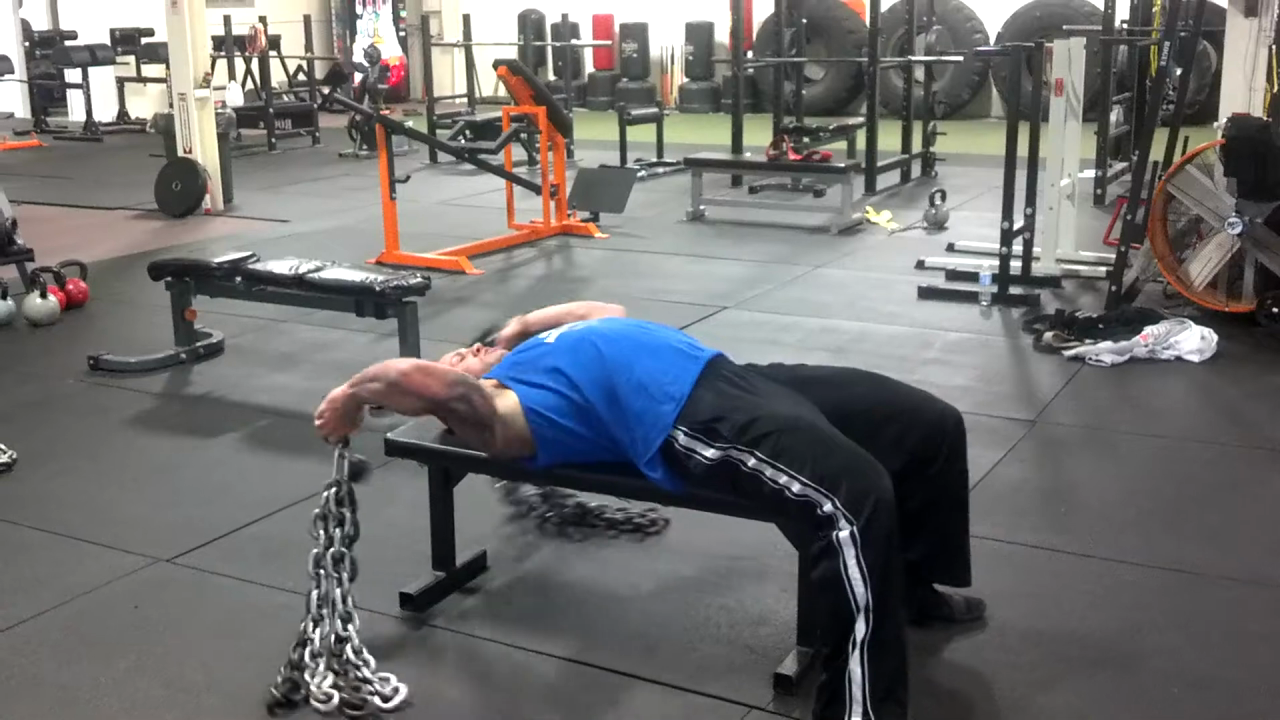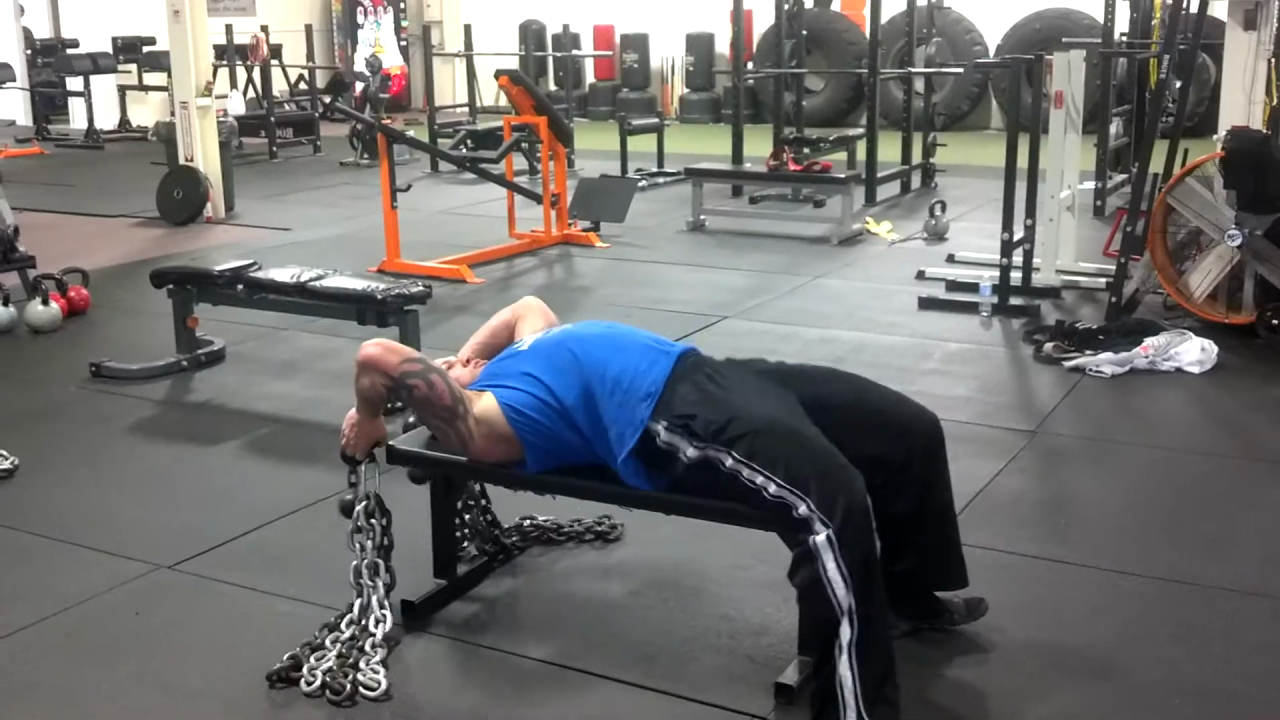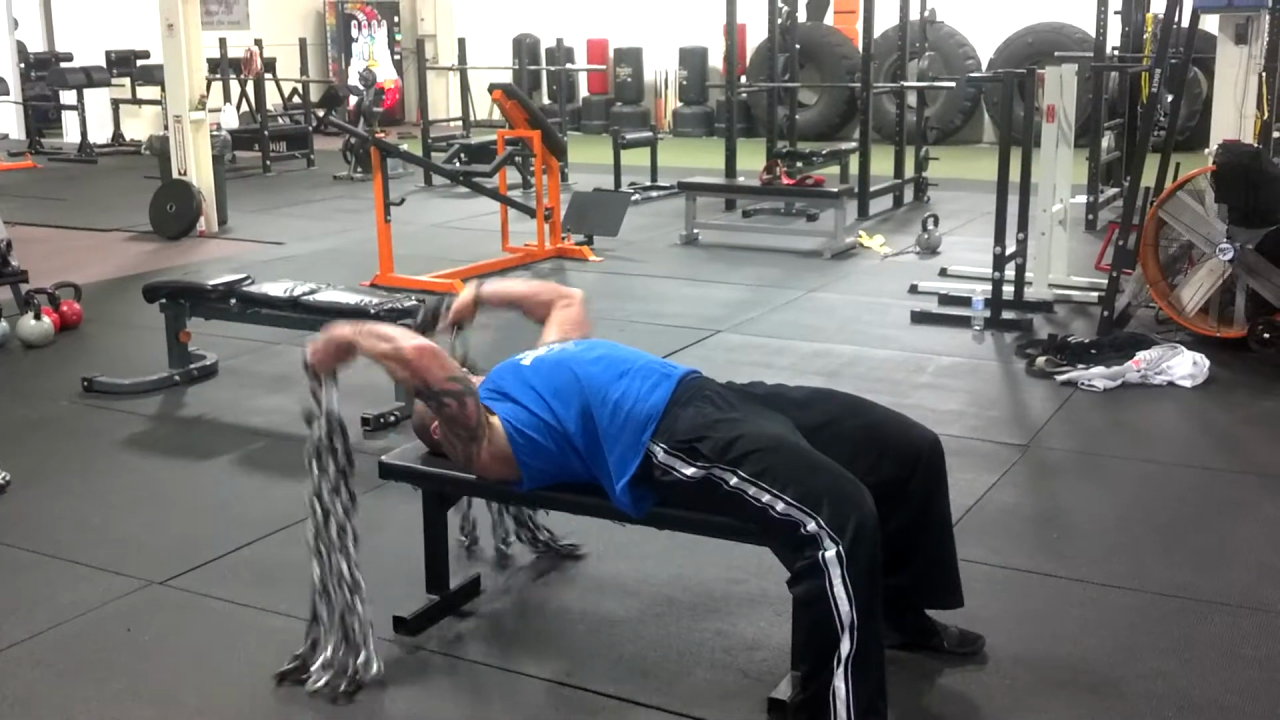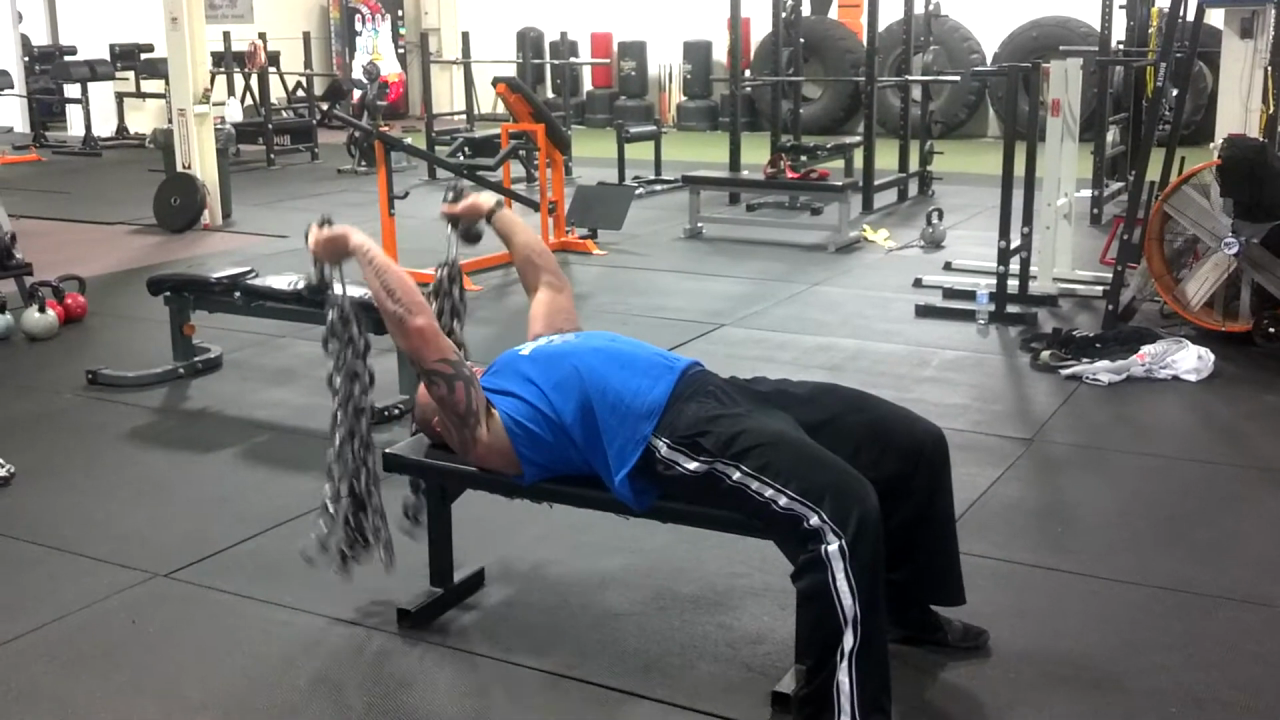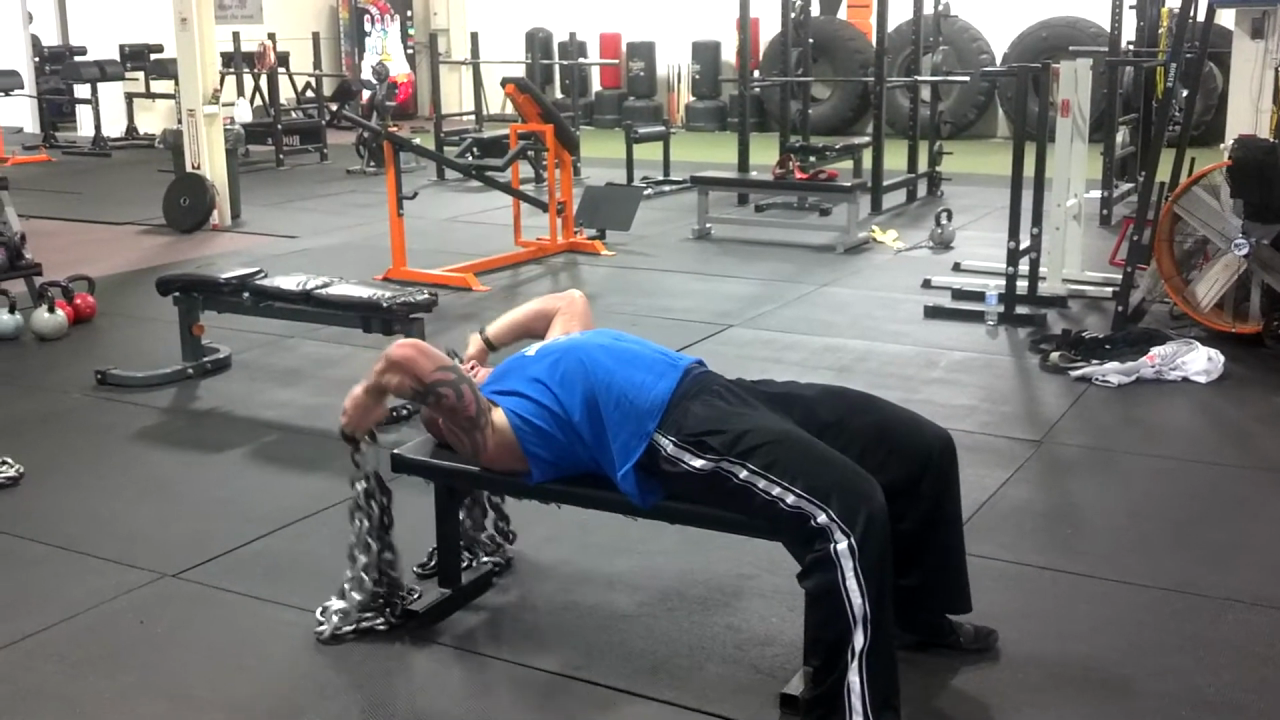
dt=0.7s
person 1, frame 1
left shoulder: (534, 358)
right shoulder: (495, 412)
left elbow: (612, 313)
right elbow: (419, 379)
left wrist: (525, 325)
right wrist: (349, 396)
left hip: (733, 377)
right hip: (695, 421)
left knee: (931, 427)
right knee: (856, 498)
left ankle: (910, 588)
person 1, frame 2
left shoulder: (522, 361)
right shoulder: (481, 419)
left elbow: (529, 306)
right elbow: (378, 355)
left wrist: (464, 352)
right wrist: (367, 417)
right hip: (671, 416)
left knee: (910, 431)
right knee: (831, 500)
left ankle: (908, 595)
person 1, frame 3
left shoulder: (530, 371)
right shoulder: (480, 438)
left elbow: (567, 298)
right elbow: (420, 358)
left wrist: (477, 293)
right wrist: (343, 336)
left hip: (713, 397)
right hip: (672, 439)
left knee: (911, 450)
right knee: (840, 518)
left ankle: (897, 612)
person 1, frame 4
left shoulder: (525, 370)
right shoulder: (483, 429)
left elbow: (549, 281)
right elbow: (418, 328)
left wrist: (492, 209)
right wrist: (354, 241)
left hip: (715, 390)
right hip: (672, 433)
left knee: (914, 444)
right knee: (842, 512)
left ankle: (904, 609)
person 1, frame 5
left shoulder: (533, 373)
right shoulder: (490, 431)
left elbow: (570, 300)
right elbow: (412, 356)
left wrist: (485, 336)
right wrist: (369, 393)
left hip: (715, 389)
right hip: (677, 434)
left knee: (923, 450)
right knee: (849, 515)
left ankle: (915, 612)
